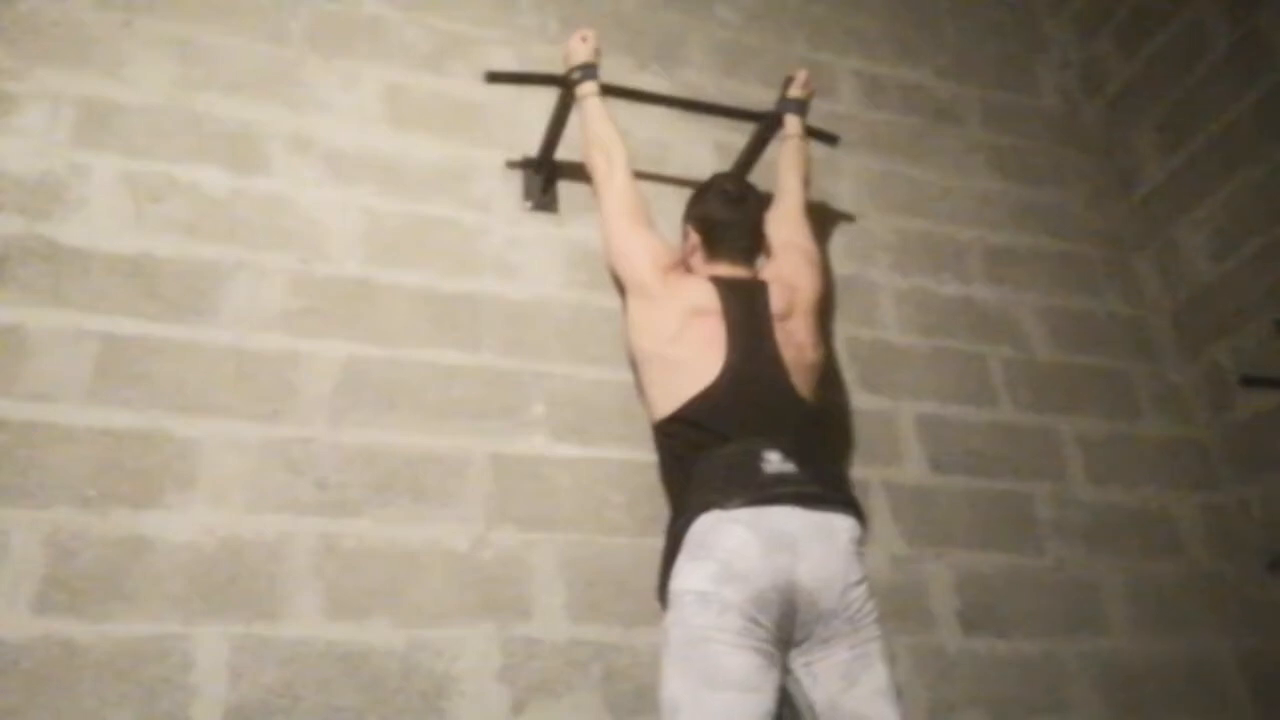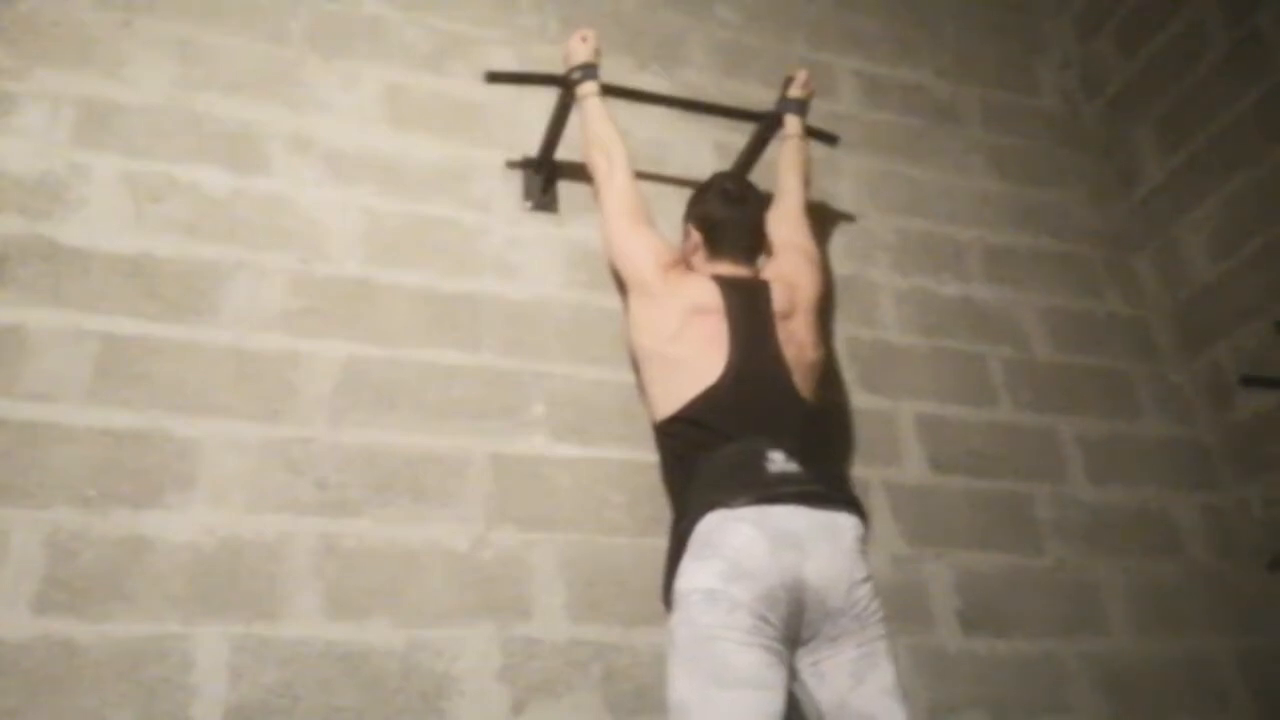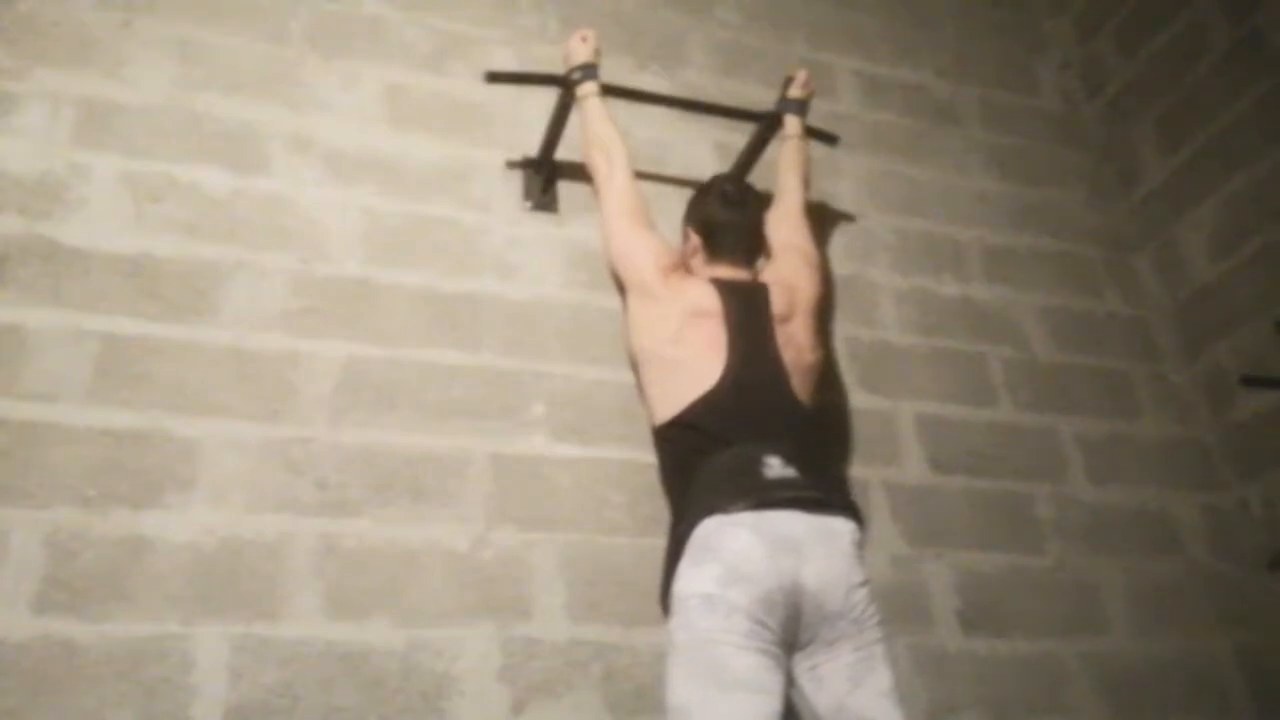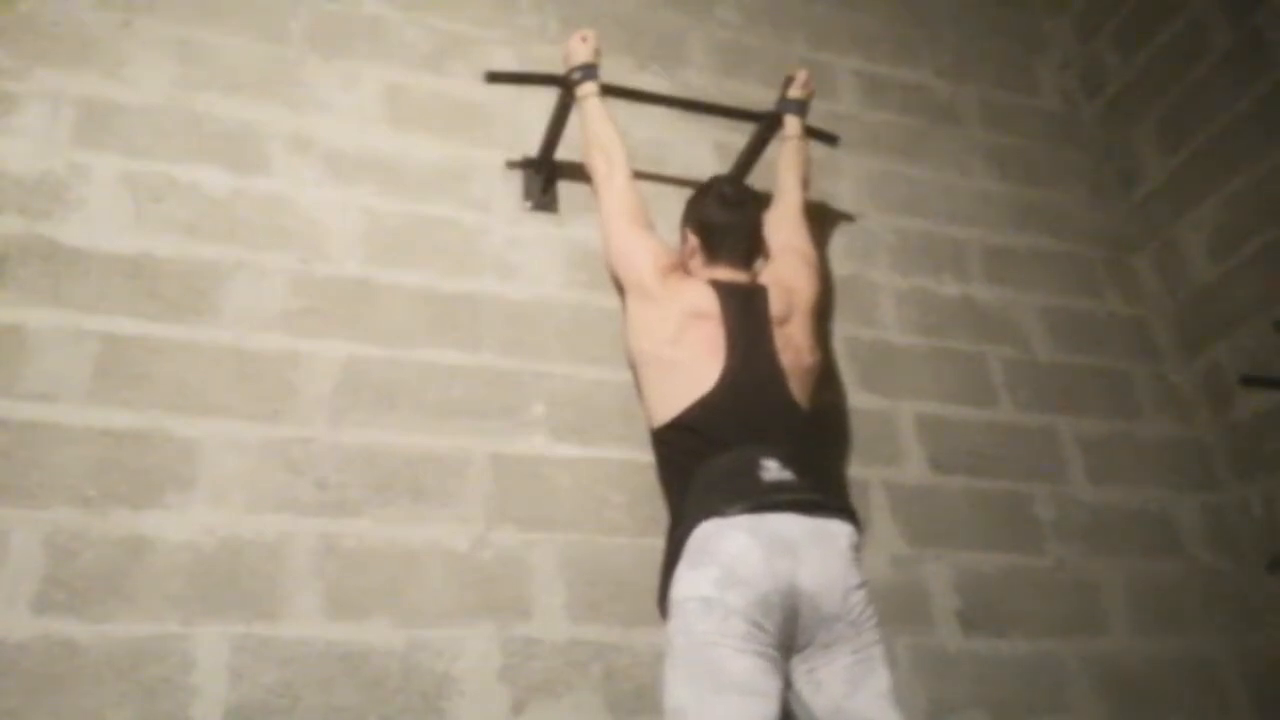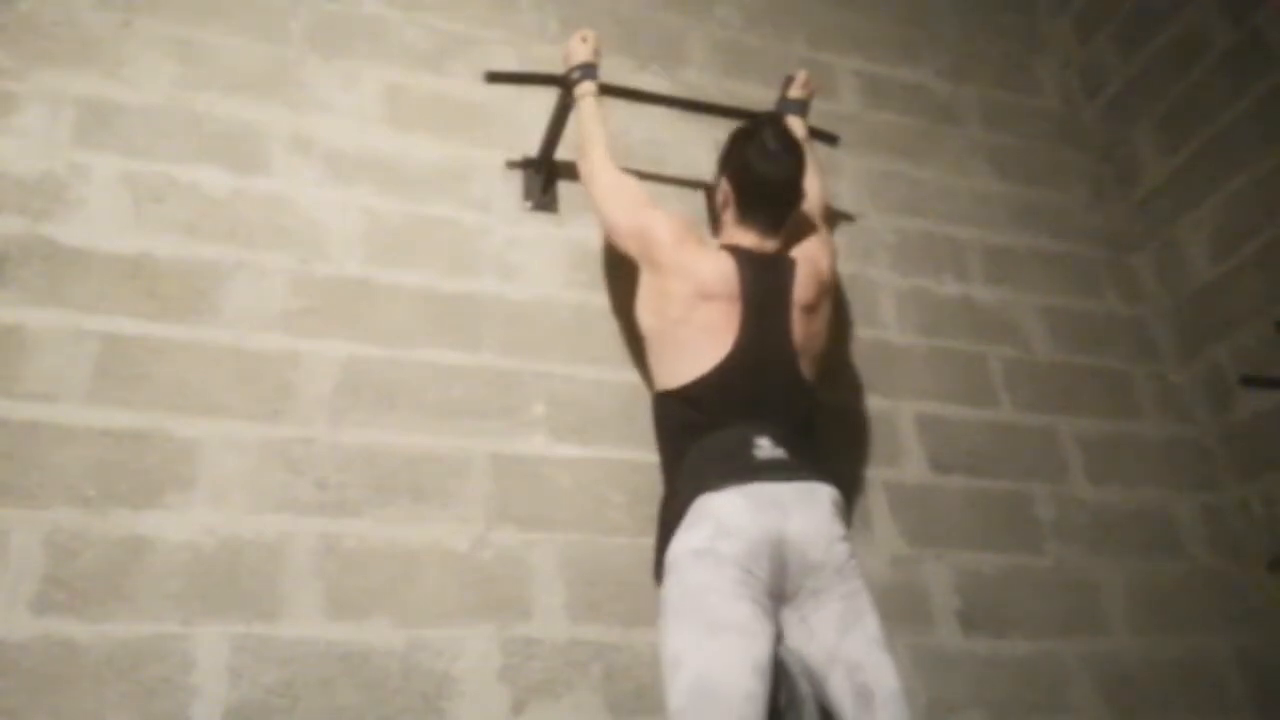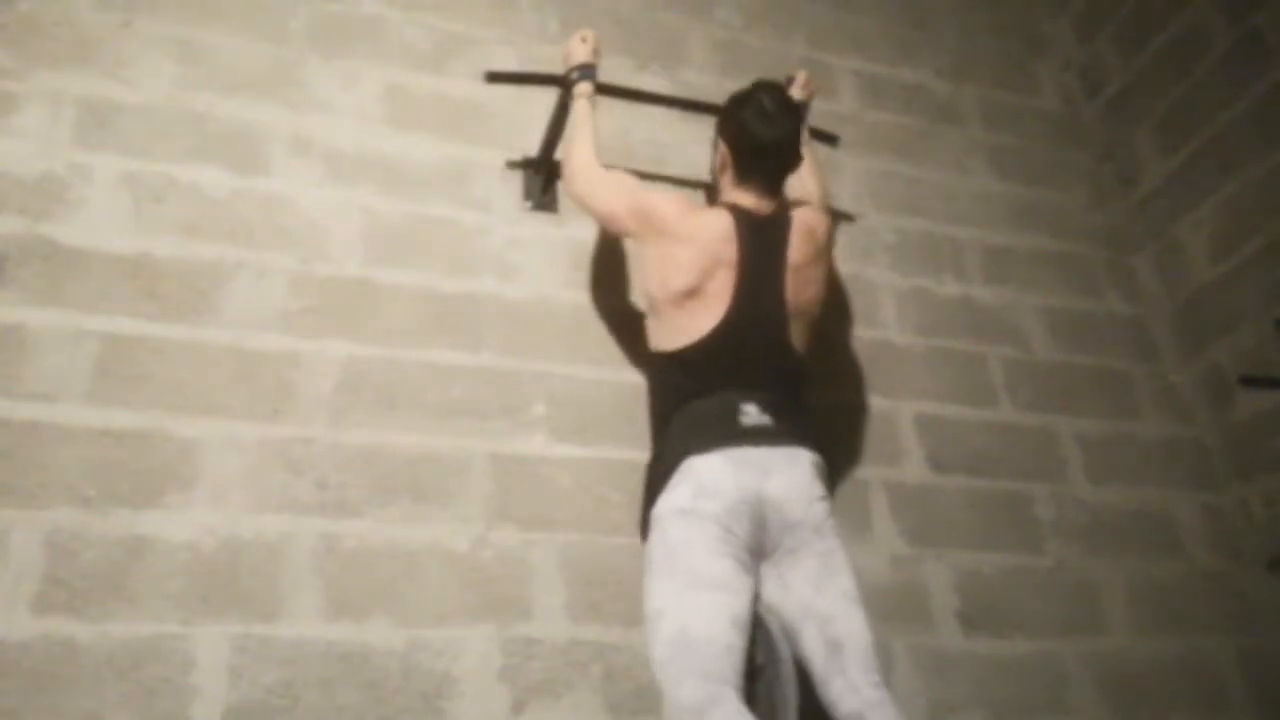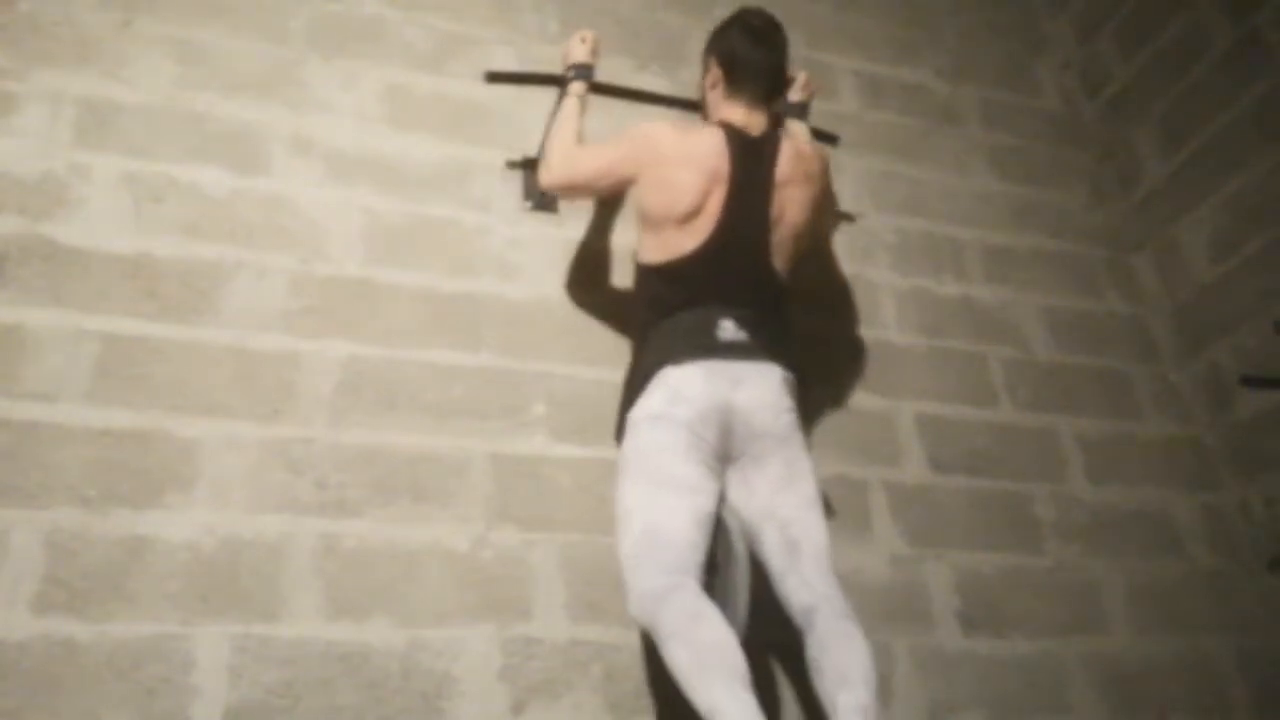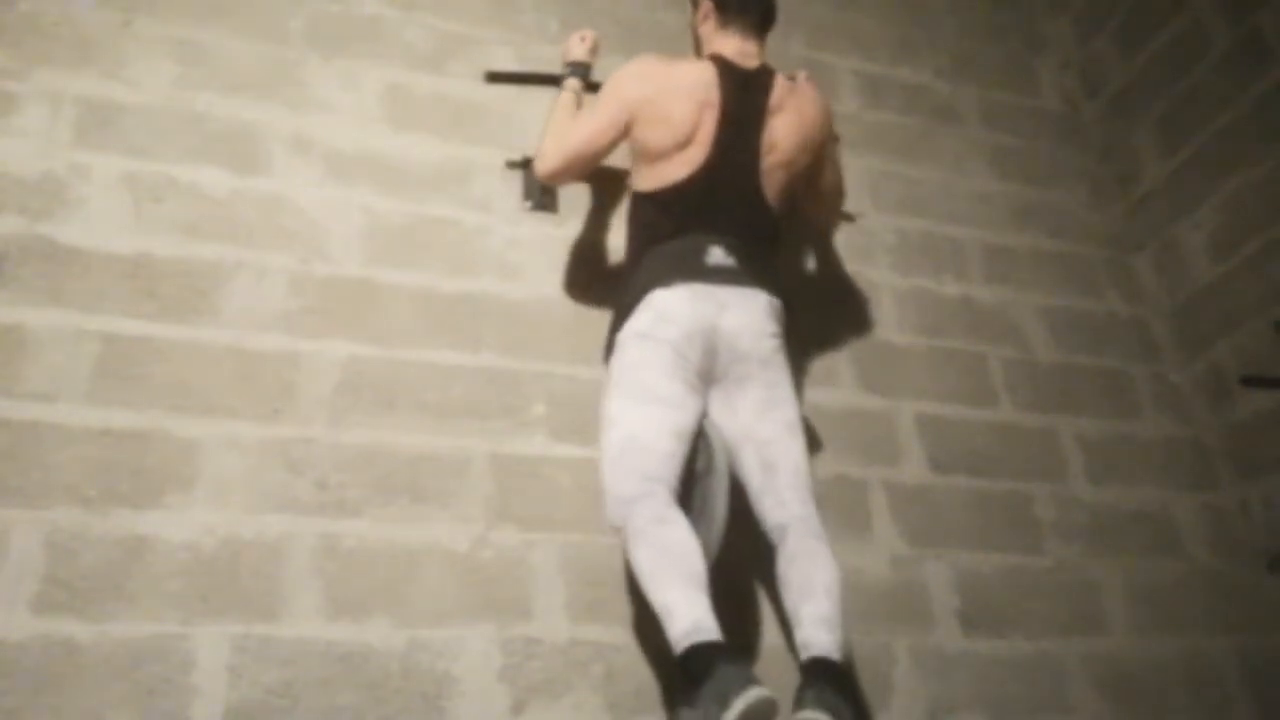
dt=0.4s
person 1, frame 1
left shoulder: (664, 292)
right shoulder: (795, 295)
left elbow: (612, 175)
right elbow: (790, 198)
left wrist: (585, 78)
right wrist: (793, 116)
left hip: (726, 540)
right hip: (827, 536)
person 1, frame 2
left shoulder: (665, 290)
right shoulder: (794, 293)
left elbow: (611, 173)
right elbow: (791, 199)
left wrist: (585, 79)
right wrist: (792, 116)
left hip: (731, 539)
right hip: (831, 533)
person 1, frame 3
left shoulder: (665, 294)
right shoulder: (794, 298)
left elbow: (613, 175)
right elbow: (789, 199)
left wrist: (586, 79)
right wrist: (793, 117)
left hip: (728, 545)
right hip: (828, 539)
person 1, frame 4
left shoulder: (663, 295)
right shoulder: (791, 299)
left elbow: (612, 177)
right elbow: (790, 201)
left wrist: (585, 79)
right wrist: (793, 117)
left hip: (725, 550)
right hip: (824, 542)
person 1, frame 5
left shoulder: (677, 261)
right shoulder: (814, 270)
left elbow: (600, 171)
right elbow: (810, 195)
left wrist: (584, 79)
right wrist: (794, 116)
left hip: (718, 515)
right hip: (812, 508)
person 1, frame 6
left shoulder: (674, 226)
right shoulder: (812, 236)
left elbow: (580, 174)
right elbow: (807, 193)
left wrist: (582, 81)
right wrist: (795, 117)
left hip: (702, 477)
right hip: (792, 471)
person 1, frame 7
left shoulder: (665, 146)
right shoulder: (805, 166)
left elbow: (555, 172)
left wrist: (577, 80)
right wrist: (795, 119)
left hip: (678, 386)
right hip: (765, 386)
left knee: (663, 581)
right knee: (817, 590)
person 1, frame 8
left shoulder: (652, 79)
right shoulder: (806, 104)
left elbow: (551, 163)
right elbow: (826, 209)
left wrist: (573, 74)
left hip: (667, 309)
right hip: (753, 311)
left knee: (640, 491)
right knee: (791, 506)
